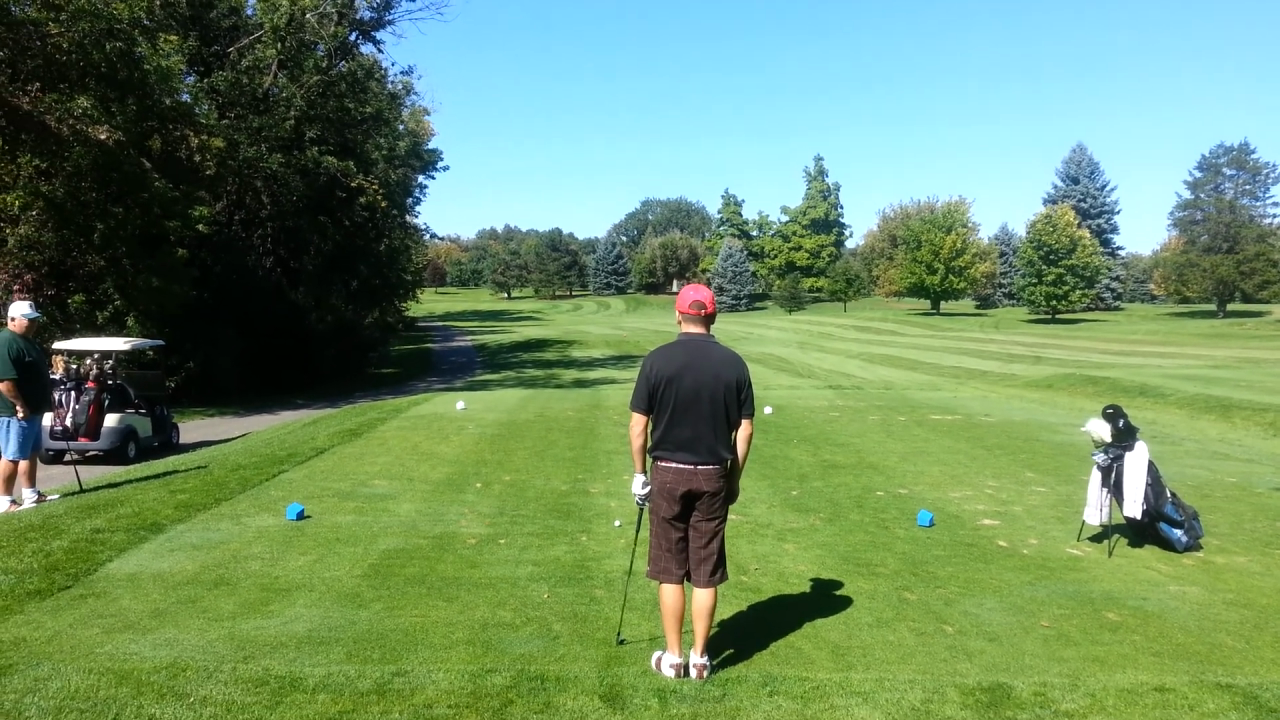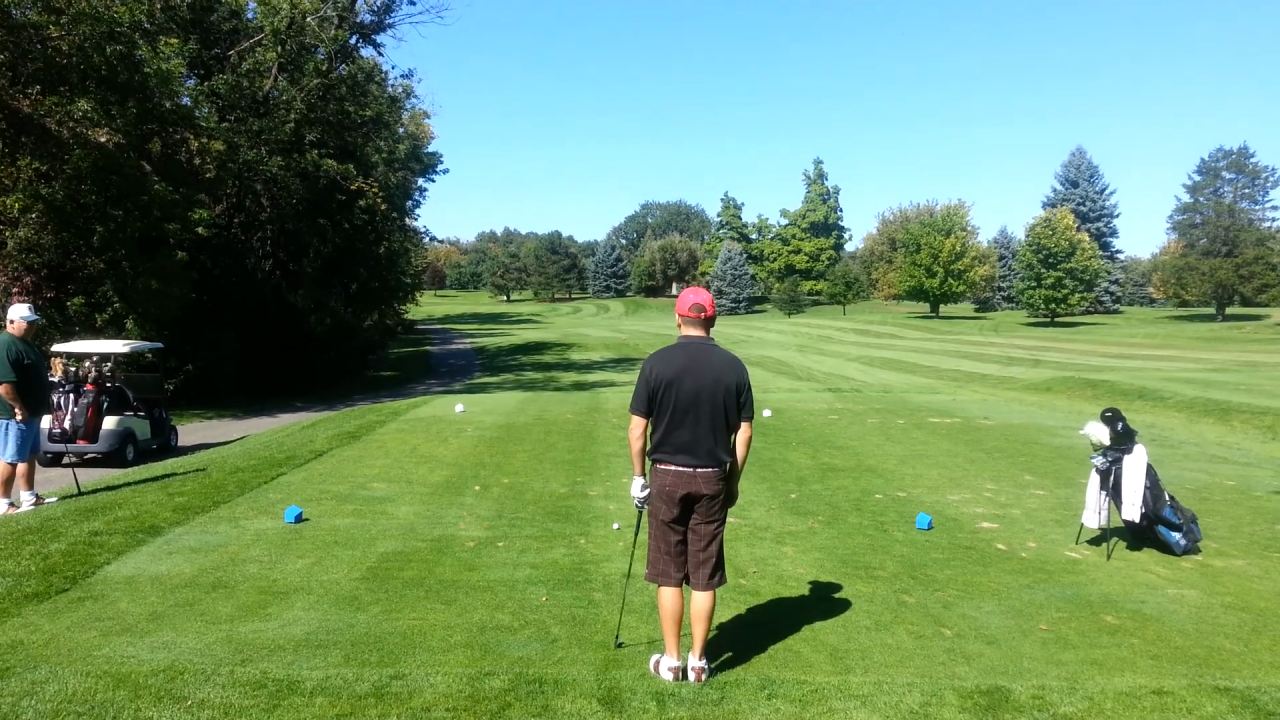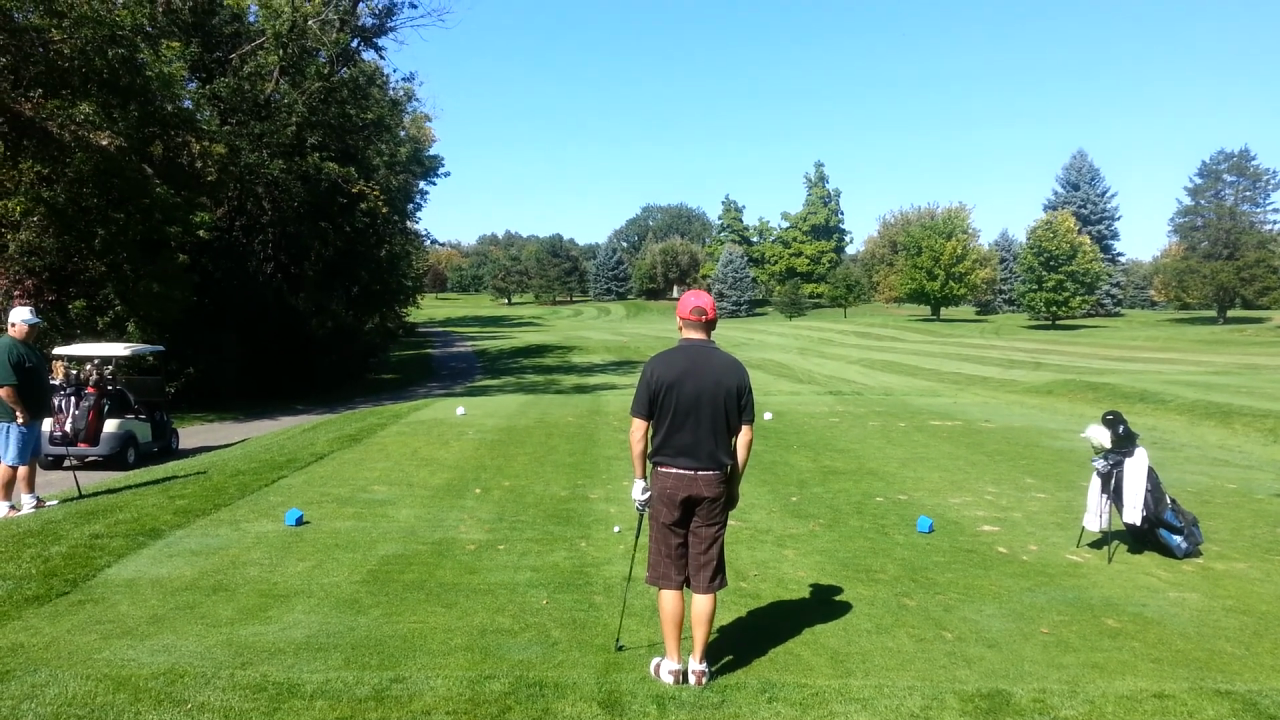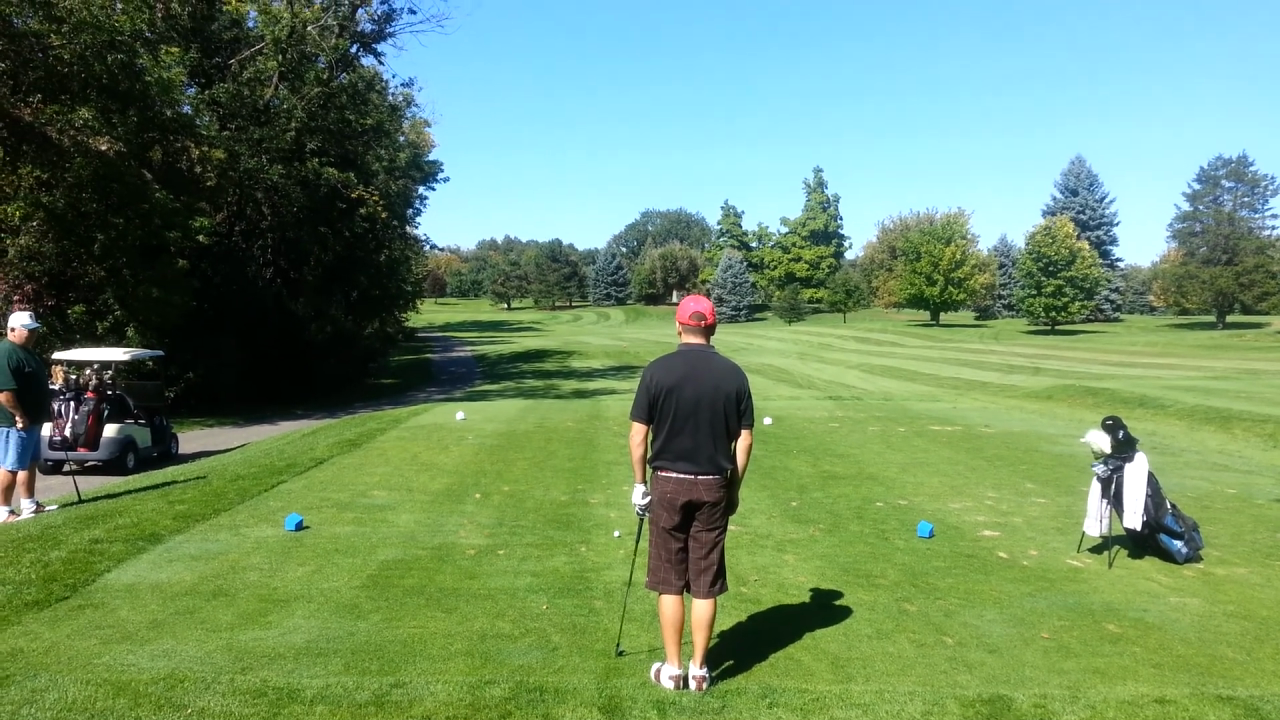
dt=0.2s
person 1, frame 1
left shoulder: (657, 360)
right shoulder: (734, 363)
left elbow: (638, 426)
right elbow: (744, 429)
left wrist: (639, 474)
right wrist: (734, 478)
left hip: (668, 474)
right hip: (713, 476)
left knee: (670, 570)
right knee: (706, 571)
left ankle: (672, 656)
right ankle: (699, 657)
person 1, frame 2
left shoulder: (657, 362)
right shoulder: (733, 366)
left elbow: (638, 428)
right elbow: (744, 432)
left wrist: (639, 477)
right wrist: (733, 481)
left hip: (667, 477)
right hip: (712, 479)
left knee: (669, 573)
right knee: (705, 575)
left ankle: (671, 659)
right ankle: (697, 661)
person 1, frame 3
left shoulder: (658, 365)
right shoulder: (735, 370)
left elbow: (639, 431)
right elbow: (745, 435)
left wrist: (640, 479)
right wrist: (734, 484)
left hip: (668, 480)
right hip: (713, 482)
left knee: (670, 576)
right knee: (705, 578)
left ankle: (671, 663)
right ankle: (698, 664)
person 1, frame 4
left shoulder: (658, 370)
right shoulder: (733, 374)
left elbow: (638, 436)
right elbow: (744, 439)
left wrist: (640, 484)
right wrist: (734, 488)
left hip: (668, 484)
right hip: (714, 486)
left knee: (670, 581)
right knee: (706, 582)
left ankle: (671, 668)
right ankle: (699, 669)
person 2, frame 1
left shoulder: (27, 341)
left wrist: (38, 405)
right wrist: (20, 405)
left hip: (33, 410)
right hip: (17, 412)
left knee: (30, 454)
left ankle: (31, 495)
person 2, frame 2
left shoulder: (25, 344)
left wrist: (39, 408)
right wrist: (19, 408)
left hip: (32, 413)
left knee: (28, 456)
left ankle: (29, 498)
person 2, frame 3
left shoulder: (27, 347)
left wrist: (33, 412)
right wrist: (20, 411)
left hip: (32, 416)
right hip: (17, 418)
left knee: (29, 459)
left ankle: (30, 501)
person 2, frame 4
left shoulder: (26, 352)
left wrist: (32, 417)
right wrist: (19, 416)
left hip: (32, 421)
left knee: (29, 464)
left ankle: (29, 505)
